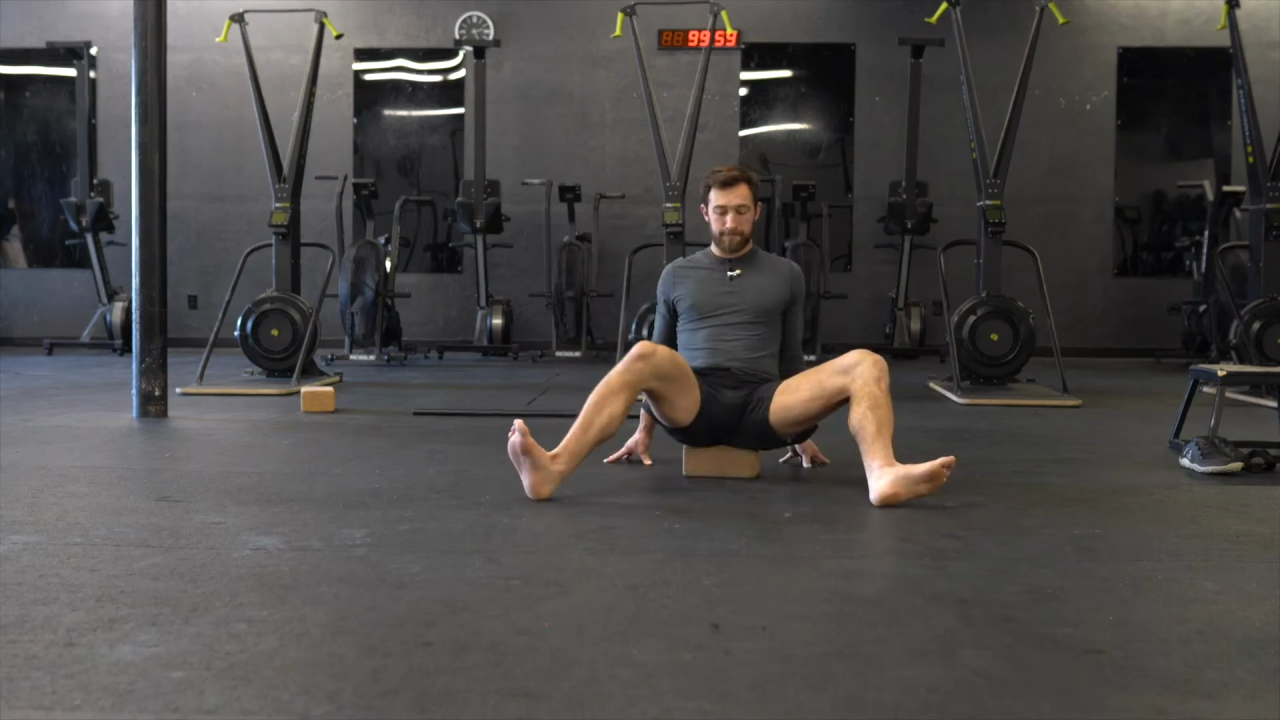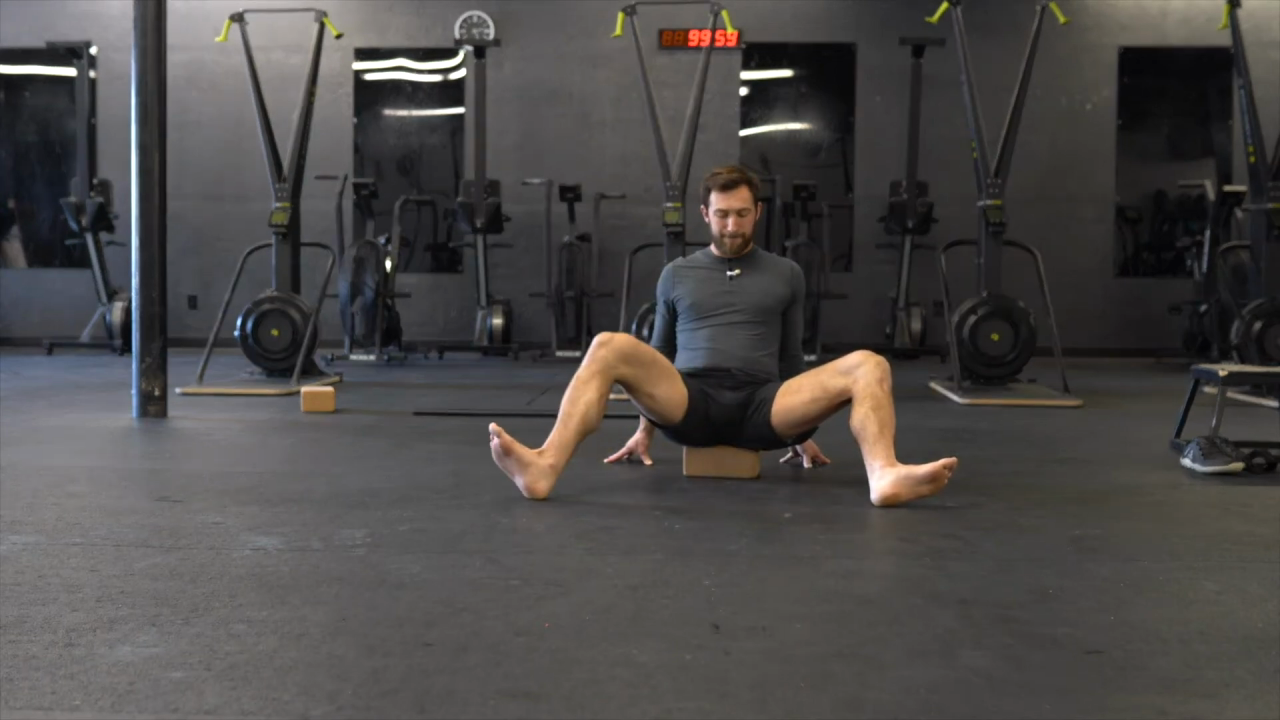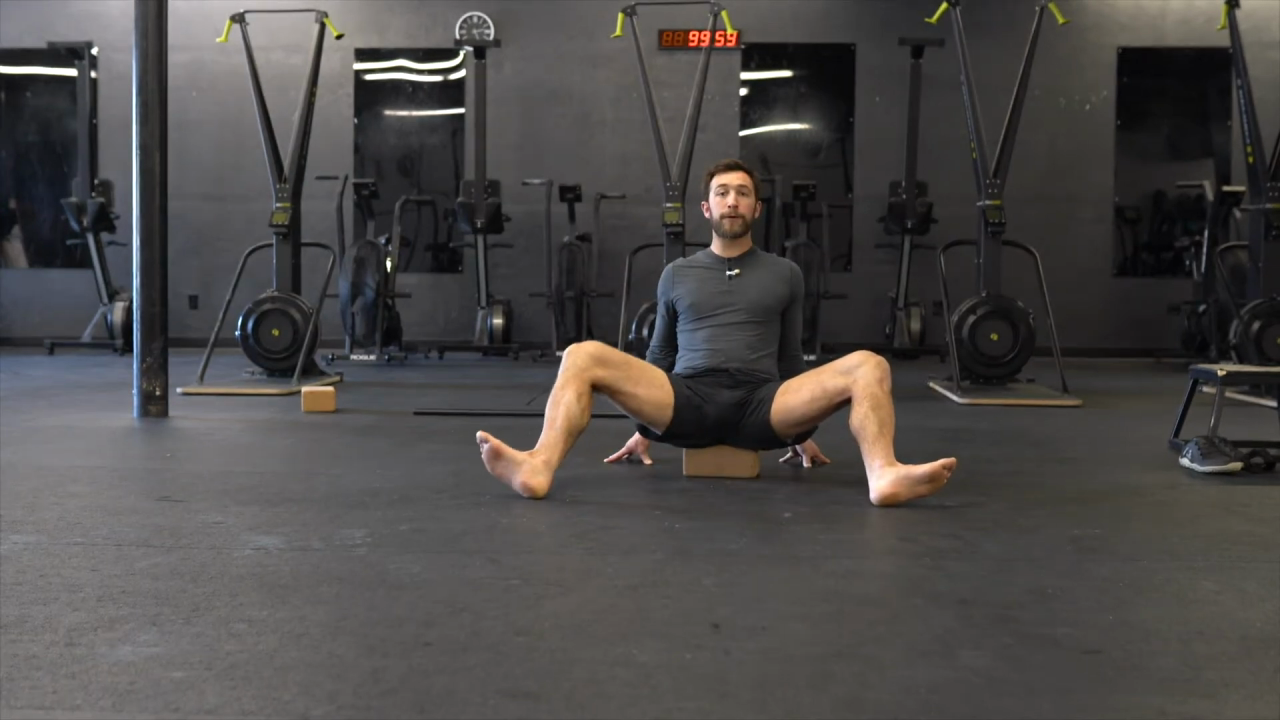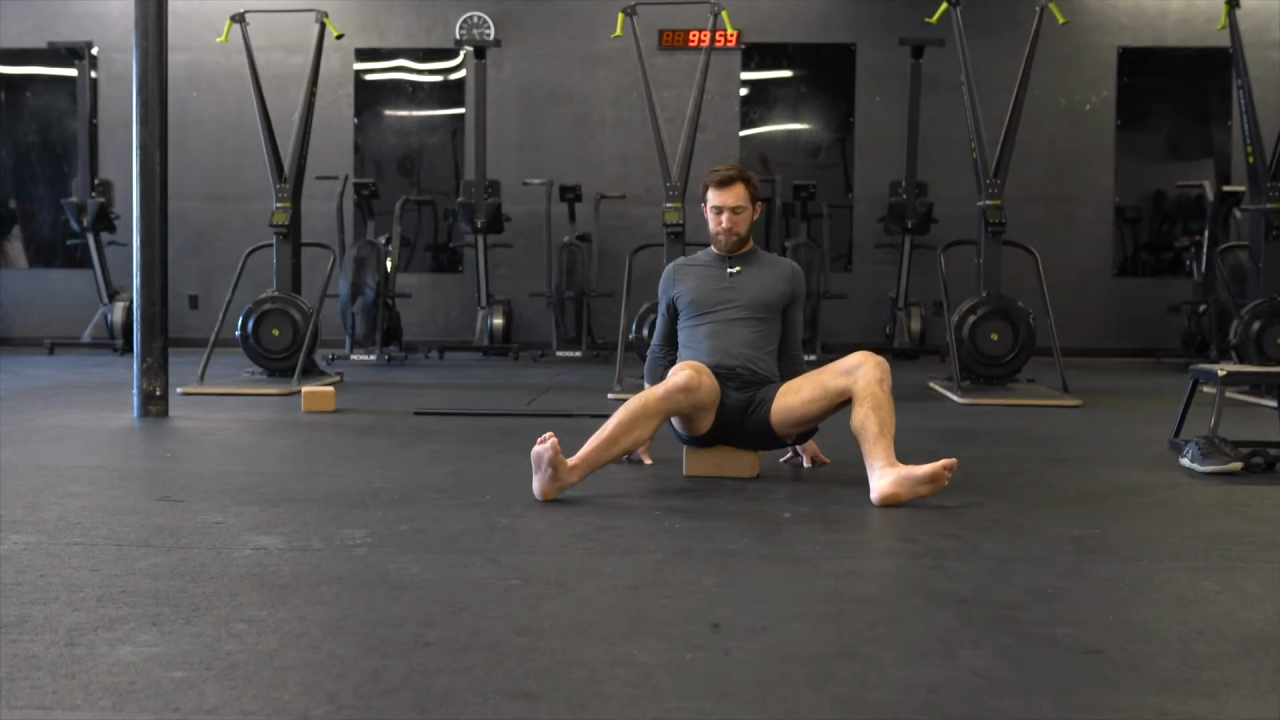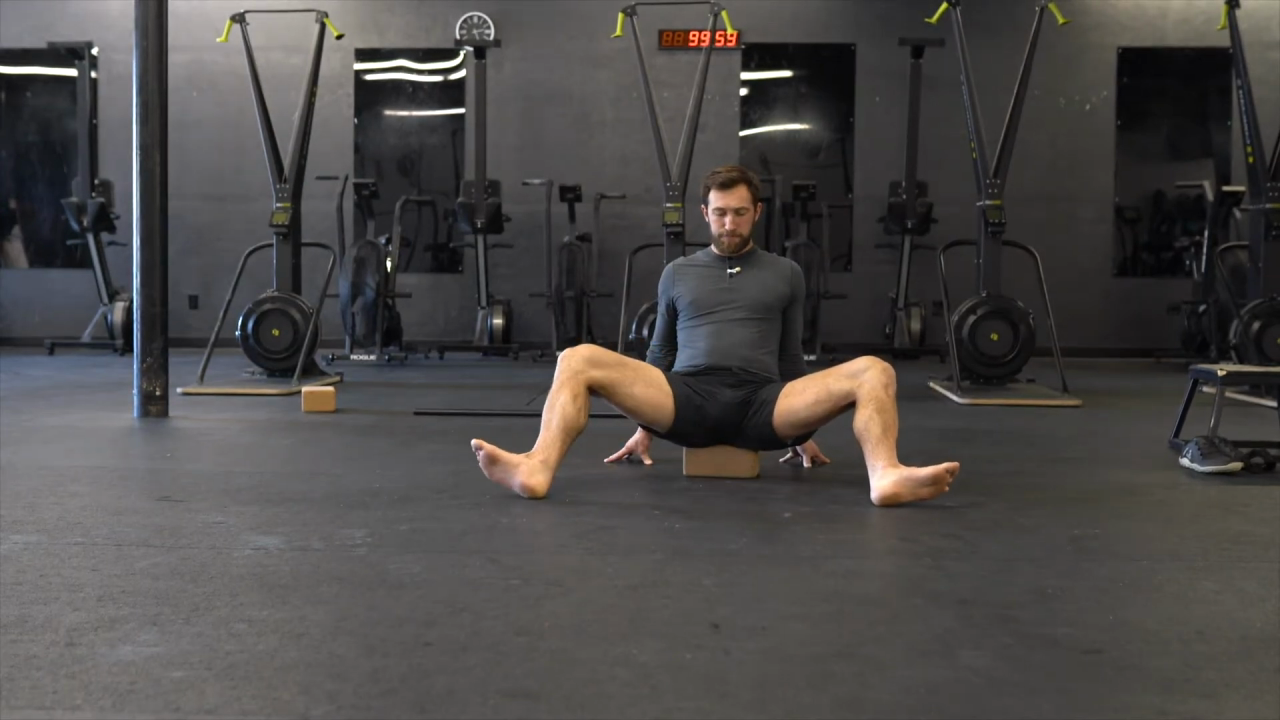
dt=1s
person 1, frame 1
left shoulder: (786, 275)
right shoulder: (677, 275)
right elbow: (663, 358)
left wrist: (800, 428)
right wrist: (645, 429)
left hip: (761, 407)
right hip: (693, 405)
left knee: (866, 365)
right knee: (644, 356)
left ankle: (883, 475)
right ankle: (554, 469)
person 1, frame 2
left shoulder: (785, 274)
right shoulder: (676, 275)
left elbow: (790, 359)
right elbow: (660, 355)
left wrist: (800, 428)
right wrist: (645, 428)
left hip: (760, 406)
right hip: (689, 405)
left knee: (868, 366)
right knee: (611, 347)
left ankle: (883, 475)
right ankle: (546, 466)
person 1, frame 3
left shoulder: (784, 274)
right shoulder: (676, 275)
left elbow: (790, 357)
right elbow: (660, 354)
left wrist: (800, 428)
right wrist: (645, 426)
left hip: (758, 405)
right hip: (689, 401)
left knee: (868, 367)
right knee: (582, 357)
left ankle: (883, 474)
right ankle: (540, 468)
person 1, frame 4
left shoulder: (785, 274)
right shoulder: (678, 274)
right elbow: (661, 354)
left wrist: (801, 428)
right wrist: (646, 429)
left hip: (762, 405)
right hip: (696, 409)
left knee: (868, 367)
right knee: (689, 378)
left ankle: (885, 474)
right ankle: (568, 473)
person 1, frame 5
left shoulder: (785, 274)
right shoulder: (678, 274)
left elbow: (790, 358)
right elbow: (661, 354)
left wrist: (799, 427)
right wrist: (644, 426)
left hip: (759, 404)
right hip: (691, 400)
left knee: (874, 372)
right knee: (578, 361)
left ankle: (886, 476)
right ankle: (538, 468)
